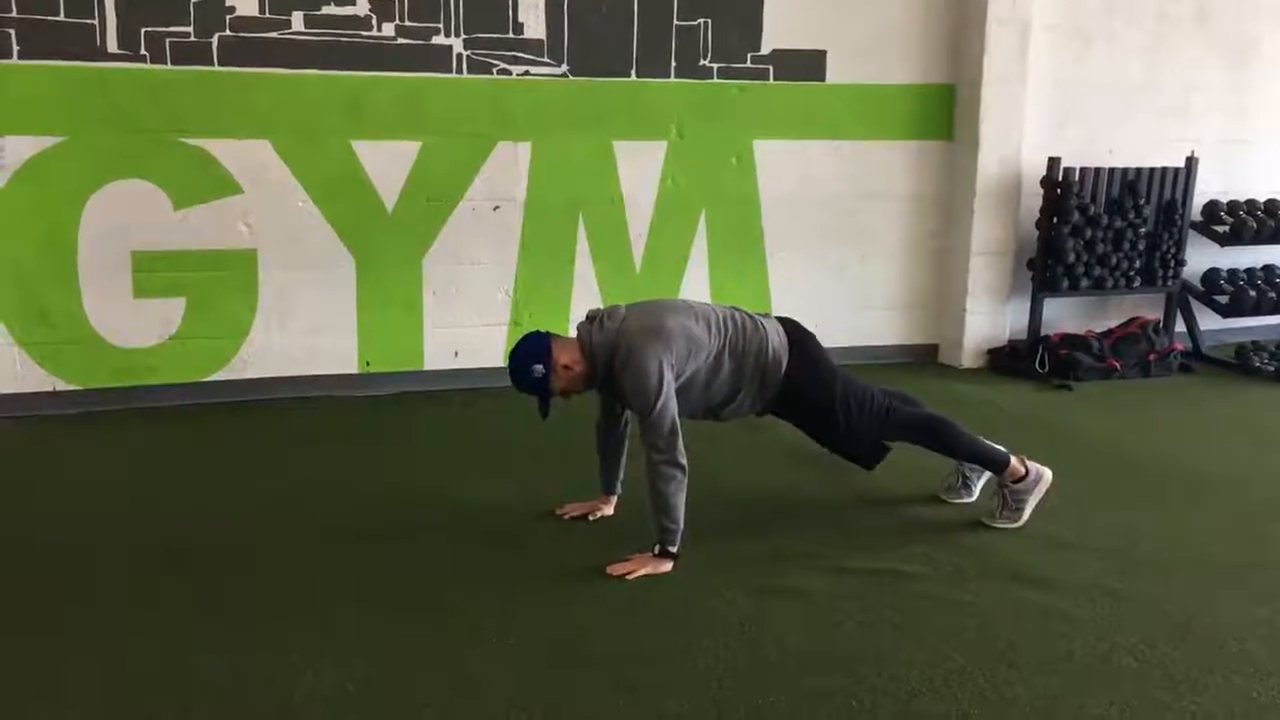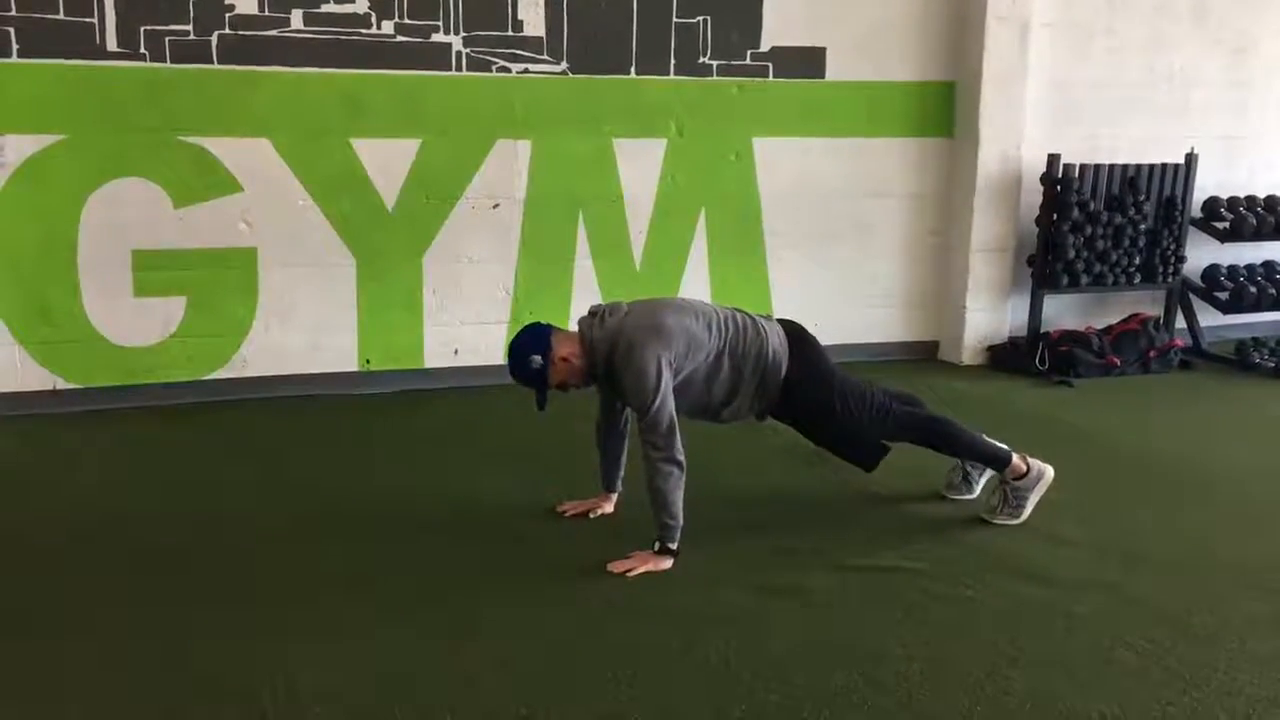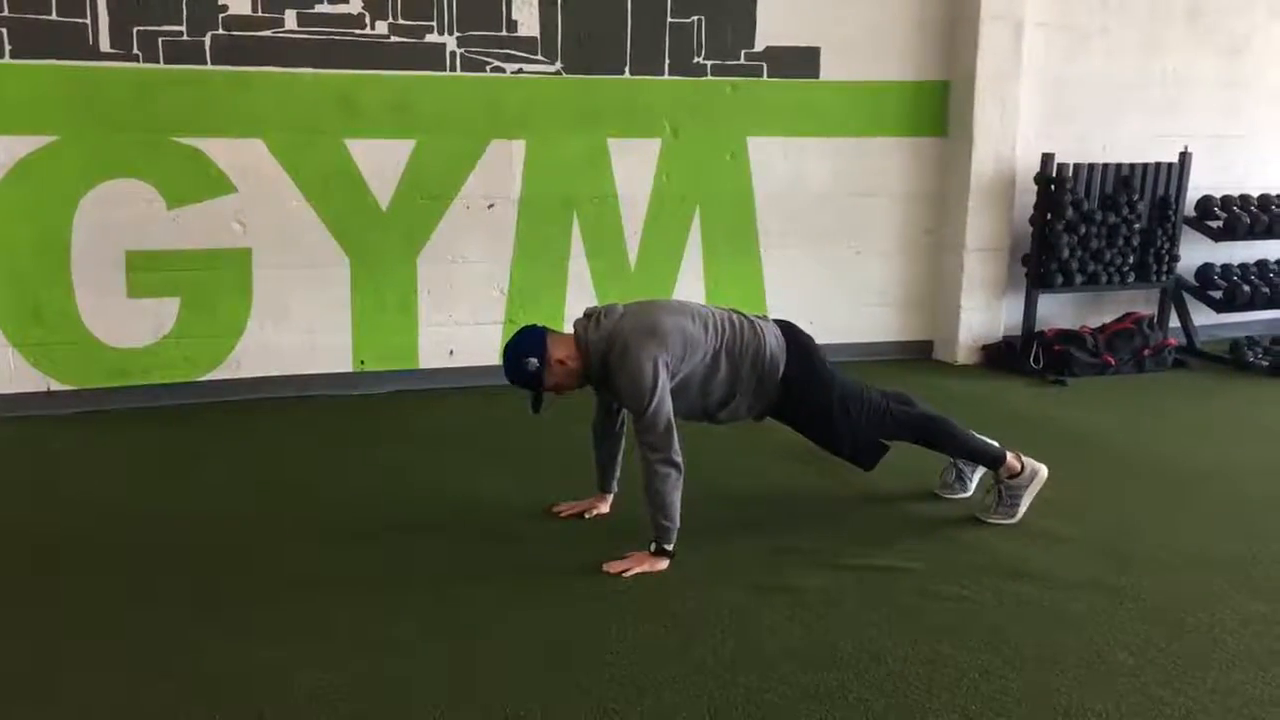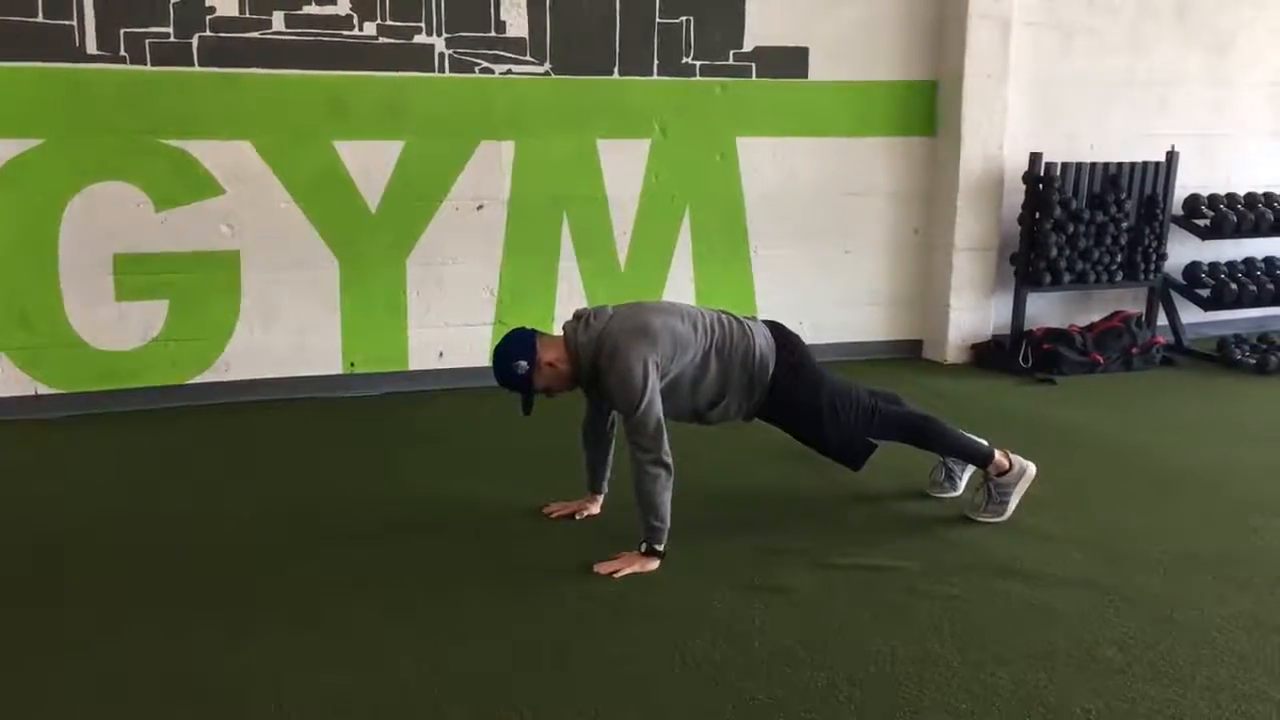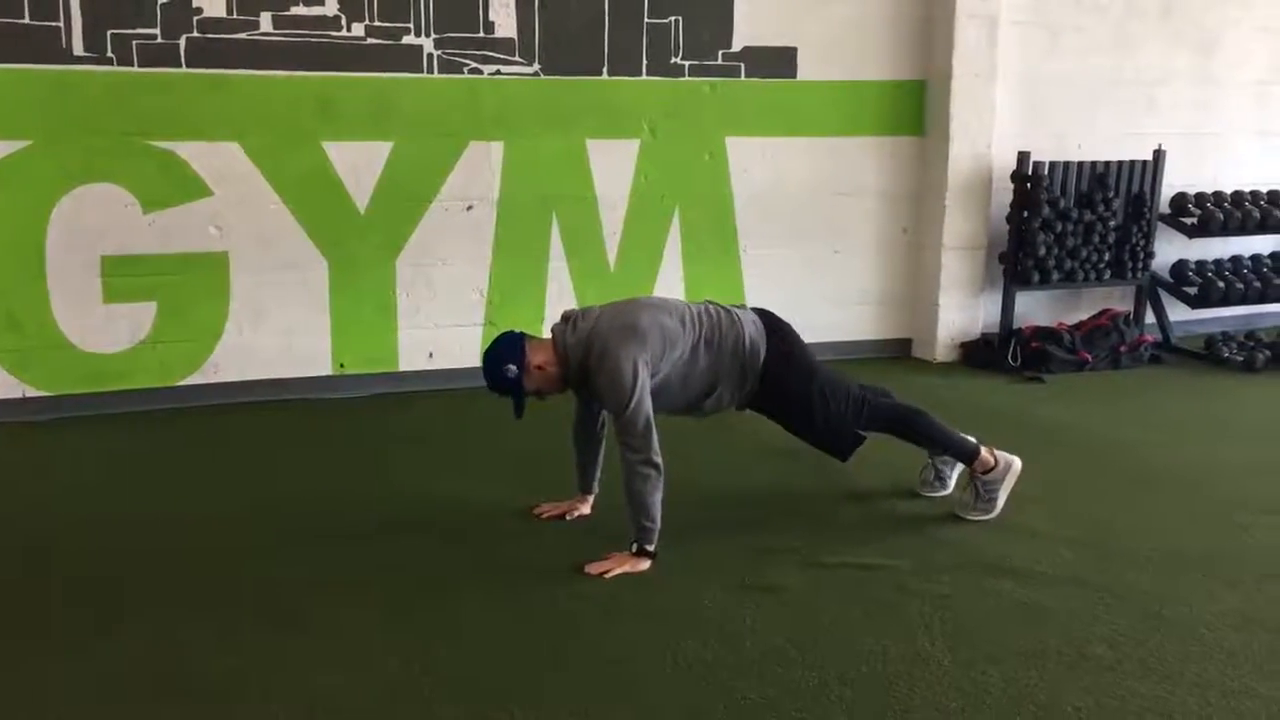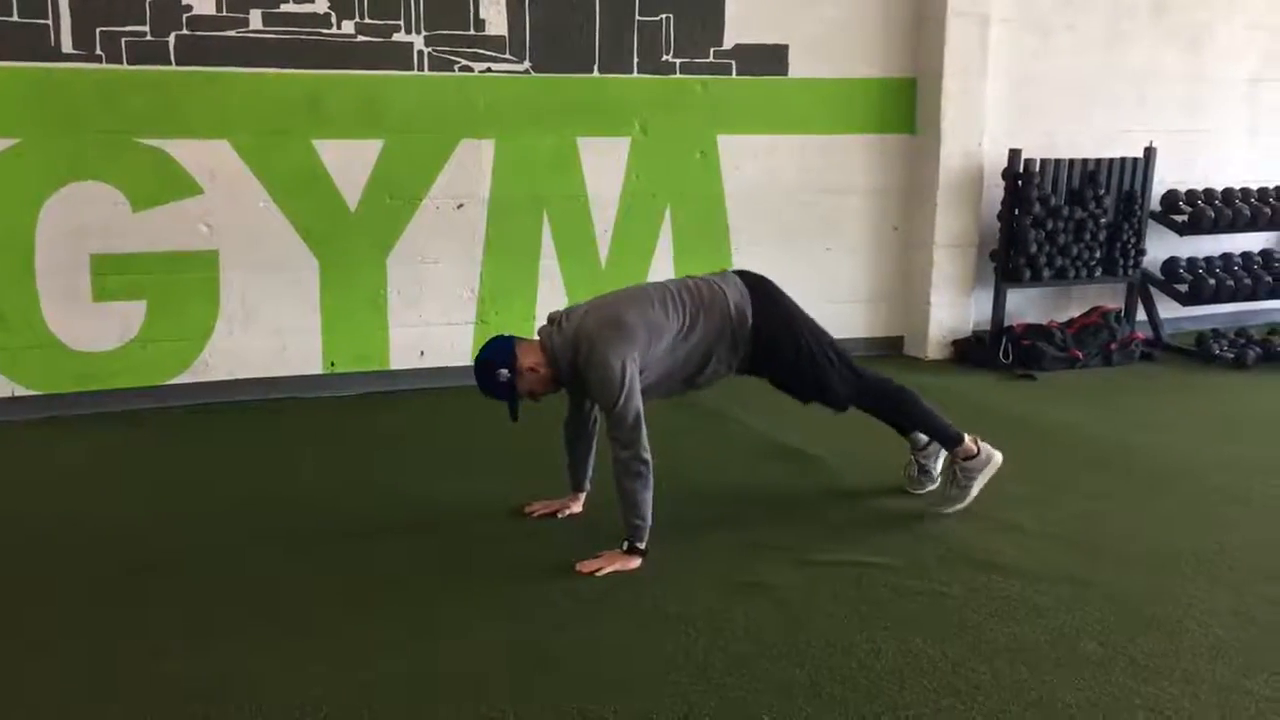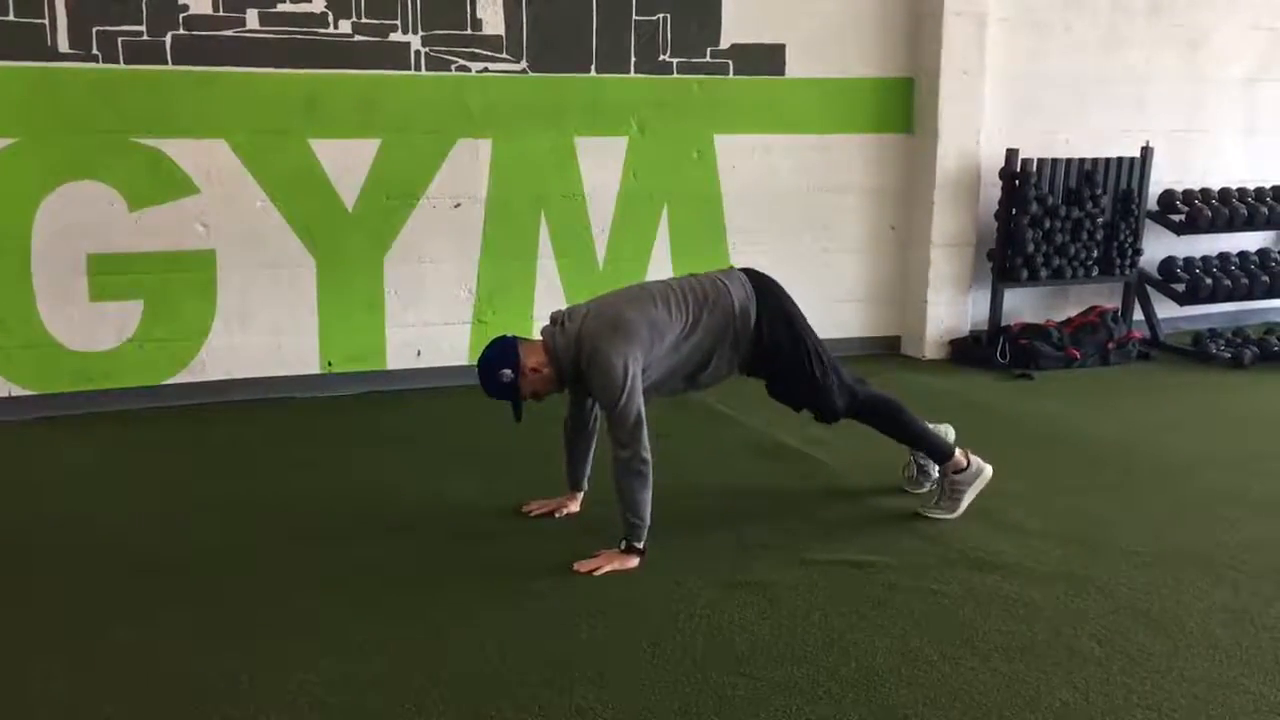
dt=0.2s
person 1, frame 1
left shoulder: (637, 357)
right shoulder: (603, 341)
left elbow: (666, 453)
right elbow: (612, 421)
left wrist: (666, 551)
right wrist: (607, 497)
left hip: (784, 366)
right hip: (767, 357)
left knee: (884, 420)
right knee: (877, 411)
left ankle: (1017, 473)
right ankle: (972, 457)
person 1, frame 2
left shoulder: (636, 353)
right shoulder: (604, 337)
left elbow: (664, 450)
right elbow: (613, 418)
left wrist: (666, 548)
right wrist: (608, 493)
left hip: (783, 371)
right hip: (768, 357)
left knee: (886, 420)
right knee: (880, 410)
left ankle: (1019, 469)
right ankle: (974, 454)
person 1, frame 3
left shoulder: (632, 355)
right shoulder: (600, 339)
left elbow: (661, 451)
right elbow: (609, 418)
left wrist: (662, 549)
right wrist: (604, 494)
left hip: (781, 370)
right hip: (765, 358)
left knee: (882, 419)
right knee: (875, 409)
left ankle: (1013, 468)
right ankle: (967, 451)
person 1, frame 4
left shoulder: (621, 356)
right shoulder: (590, 342)
left elbow: (651, 452)
right elbow: (599, 420)
left wrist: (652, 549)
right wrist: (594, 495)
left hip: (771, 371)
right hip: (755, 359)
left knee: (871, 418)
right knee: (866, 408)
left ankle: (1002, 466)
right ankle: (956, 452)
person 1, frame 5
left shoulder: (610, 356)
right shoulder: (578, 342)
left elbow: (641, 452)
right elbow: (589, 420)
left wrist: (644, 549)
right wrist: (585, 496)
left hip: (760, 357)
right hip: (744, 350)
left knee: (860, 410)
right knee: (852, 401)
left ankle: (989, 463)
right ankle: (946, 450)
person 1, frame 6
left shoulder: (600, 354)
right shoulder: (568, 342)
left elbow: (631, 448)
right elbow: (581, 417)
left wrist: (634, 548)
right wrist: (577, 494)
left hip: (751, 316)
right hip: (732, 309)
left knee: (851, 384)
right knee: (841, 384)
left ankle: (970, 451)
right ankle: (925, 442)
person 1, frame 7
left shoulder: (603, 353)
right shoulder: (570, 340)
left elbow: (631, 447)
right elbow: (582, 415)
left wrist: (633, 547)
right wrist: (574, 493)
left hip: (754, 315)
right hip: (735, 306)
left knee: (843, 397)
right knee: (834, 392)
left ankle: (960, 464)
right ankle: (928, 439)
